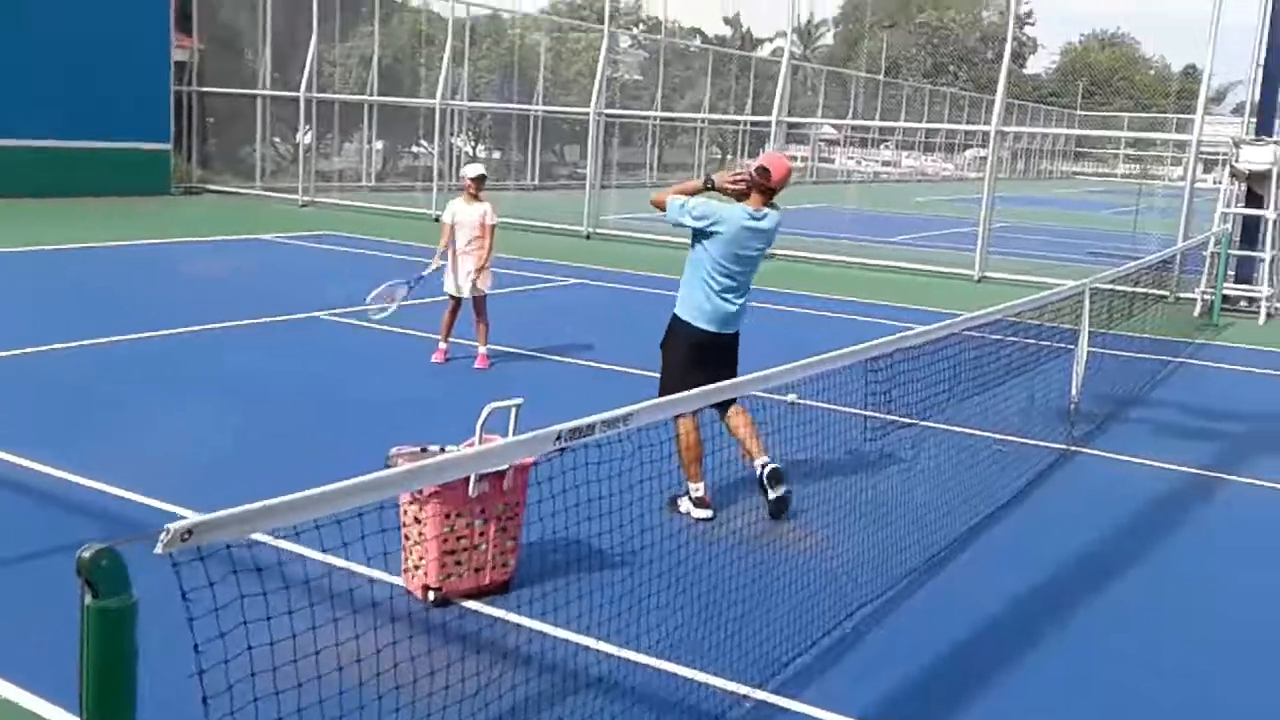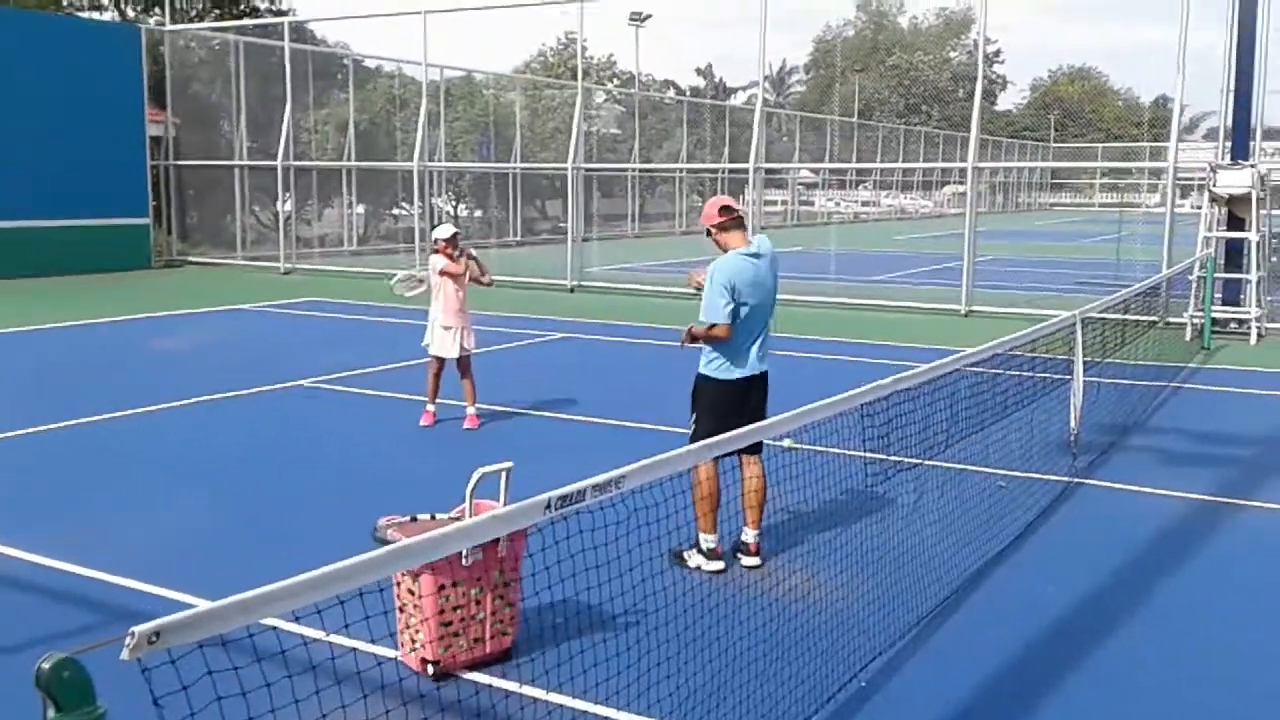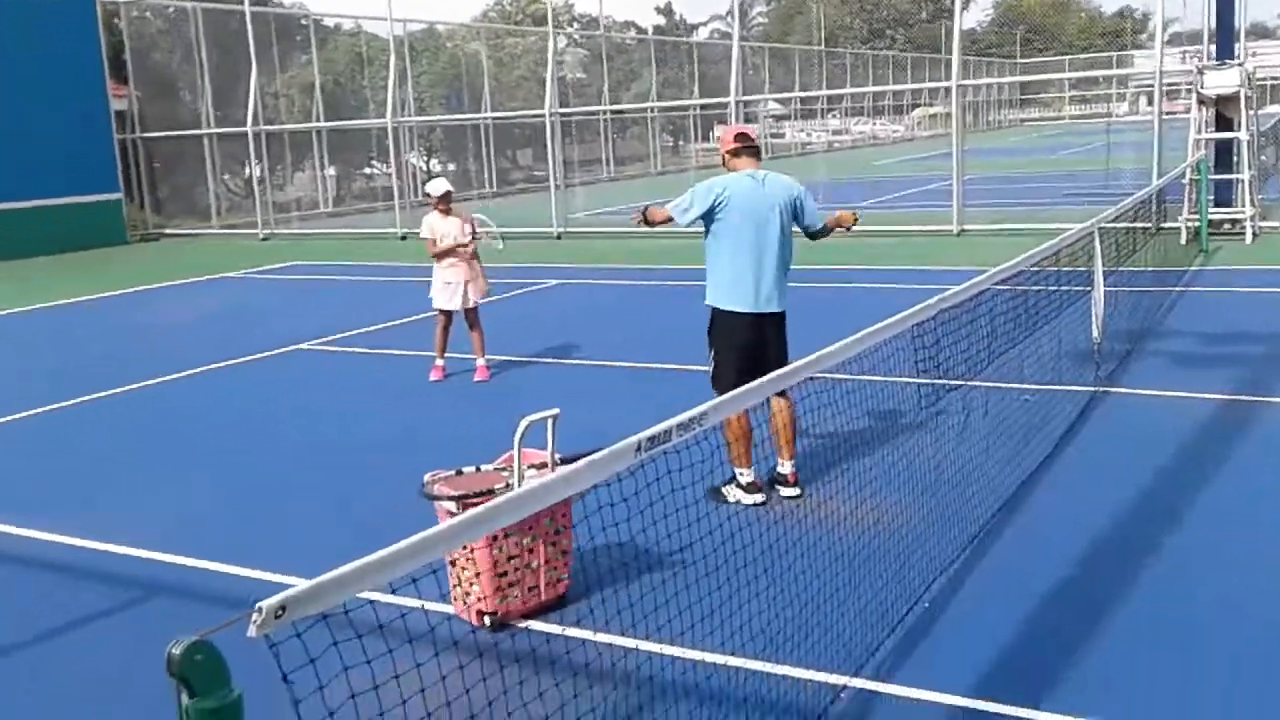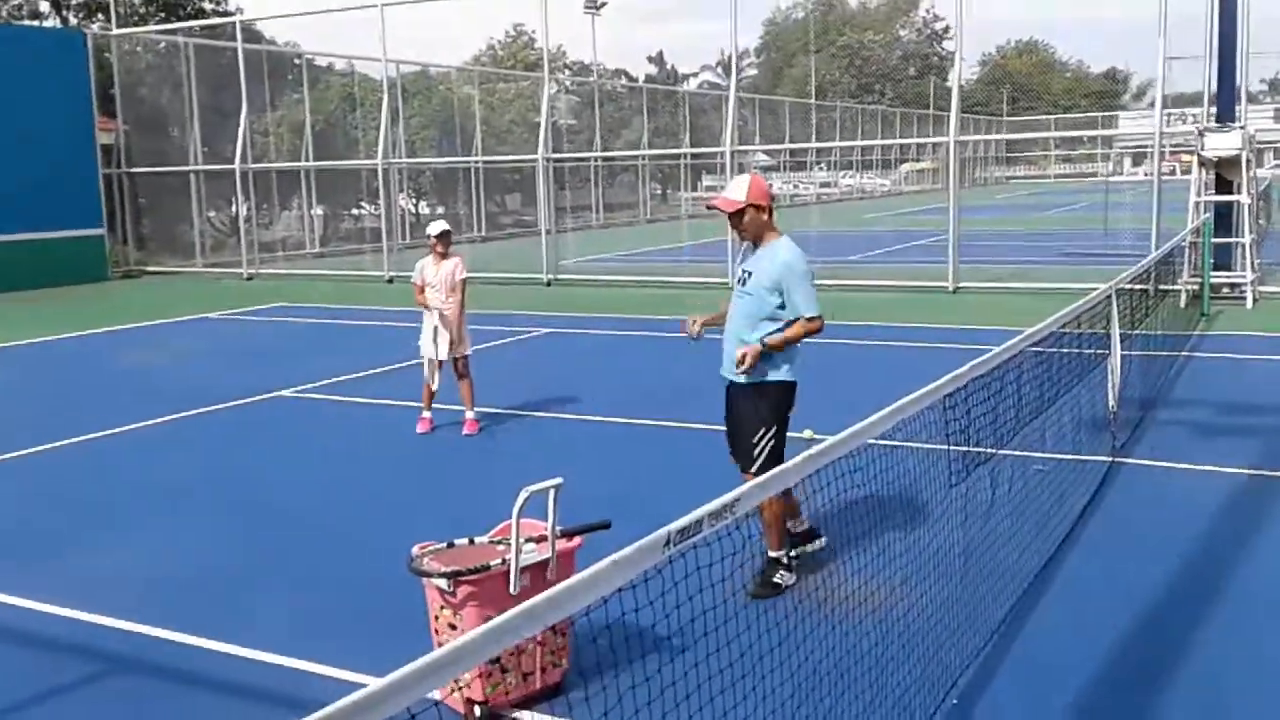
dt=1s
person 1, frame 1
left shoulder: (715, 214)
right shoulder: (771, 221)
left elbow: (658, 199)
left wrist: (712, 182)
right wrist: (740, 193)
left hip: (691, 324)
right hip: (727, 327)
left knee: (684, 410)
right knee: (729, 404)
left ankle: (697, 496)
right ankle: (763, 464)
person 1, frame 2
left shoulder: (722, 268)
right shoulder: (766, 248)
left elbow: (720, 330)
left wrist: (693, 332)
left hip: (720, 377)
right hip: (756, 375)
left knee: (704, 458)
right knee: (751, 457)
left ankle: (708, 548)
right ankle: (750, 542)
person 1, frame 3
left shoulder: (718, 188)
right shoulder: (789, 188)
left elbow: (662, 216)
right elbow: (817, 229)
left wrist: (645, 213)
right wrist: (841, 221)
left hip: (731, 309)
right hip: (772, 308)
left knee: (732, 397)
right knee: (778, 391)
left ankle: (745, 482)
right ankle: (787, 473)
person 1, frame 4
left shoulder: (788, 258)
right shoulder: (751, 251)
left elbow: (813, 322)
left wrist: (763, 347)
right wrist: (709, 319)
left hip: (768, 382)
right hip: (741, 380)
left knee: (758, 474)
right knee: (765, 468)
left ankle: (779, 562)
right ankle: (801, 531)
person 2, frame 1
left shoulder: (485, 207)
right shoulder: (453, 205)
left elbow: (489, 240)
right elbow: (447, 236)
left wrist: (482, 264)
right wrist: (440, 254)
left hip: (478, 265)
right hip: (457, 263)
left knee: (480, 309)
right knee: (452, 306)
left ankle: (482, 352)
right ankle: (442, 347)
person 2, frame 2
left shoulder: (463, 264)
right shoulder: (435, 260)
left elbow: (487, 281)
right elbow: (459, 270)
left wrist: (474, 258)
right wrist: (464, 257)
left hip: (461, 322)
right hip: (441, 322)
left knee: (465, 368)
right knee: (435, 368)
left ankle: (471, 412)
right ankle: (430, 409)
person 2, frame 3
left shoulder: (462, 217)
right shoulder: (429, 220)
left elbow: (472, 248)
right elbow: (432, 251)
left wrist: (481, 274)
right wrist: (455, 244)
left hip: (467, 276)
right hip: (444, 278)
left knee: (473, 320)
right knee: (443, 322)
left ankle: (481, 363)
right ankle: (439, 363)
person 2, frame 4
left shoulder: (456, 262)
right shoulder: (422, 265)
left elbow: (460, 297)
right elbow: (418, 297)
left wrist: (457, 326)
right wrist: (432, 304)
left hip: (454, 324)
right hip: (433, 325)
left knee: (462, 371)
right knee: (431, 372)
left ankle: (470, 416)
right ankle: (426, 415)
